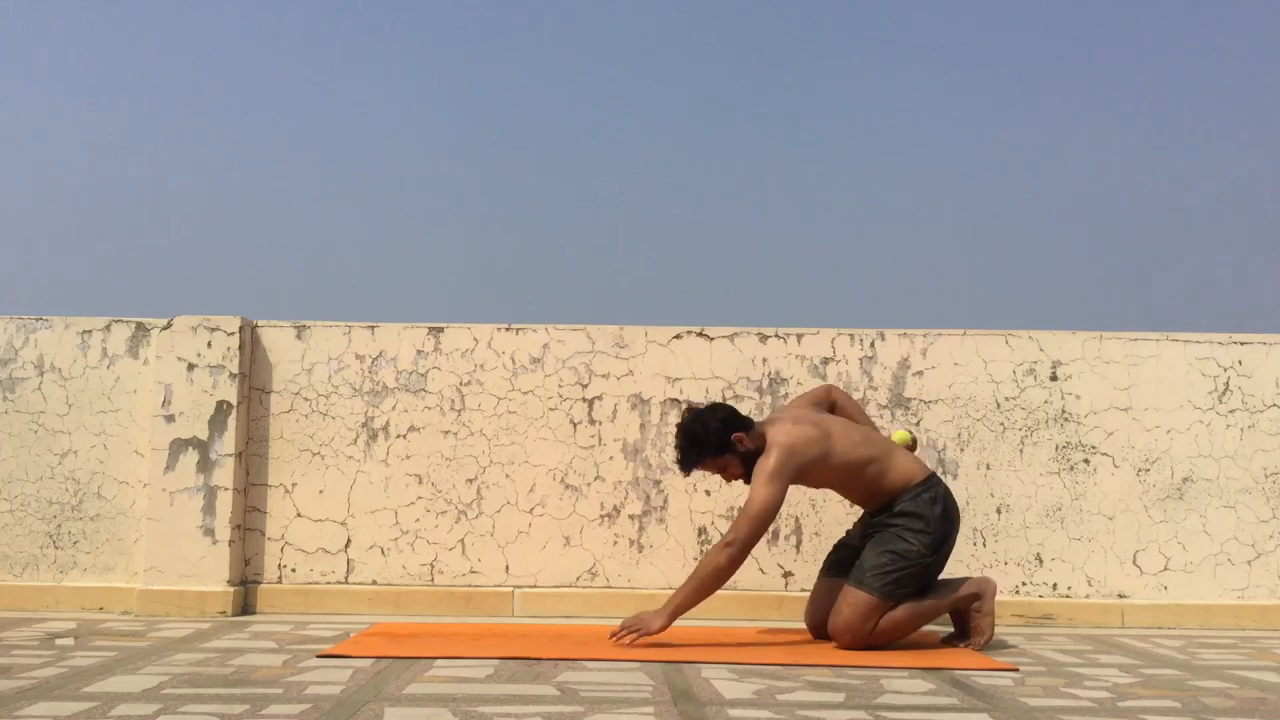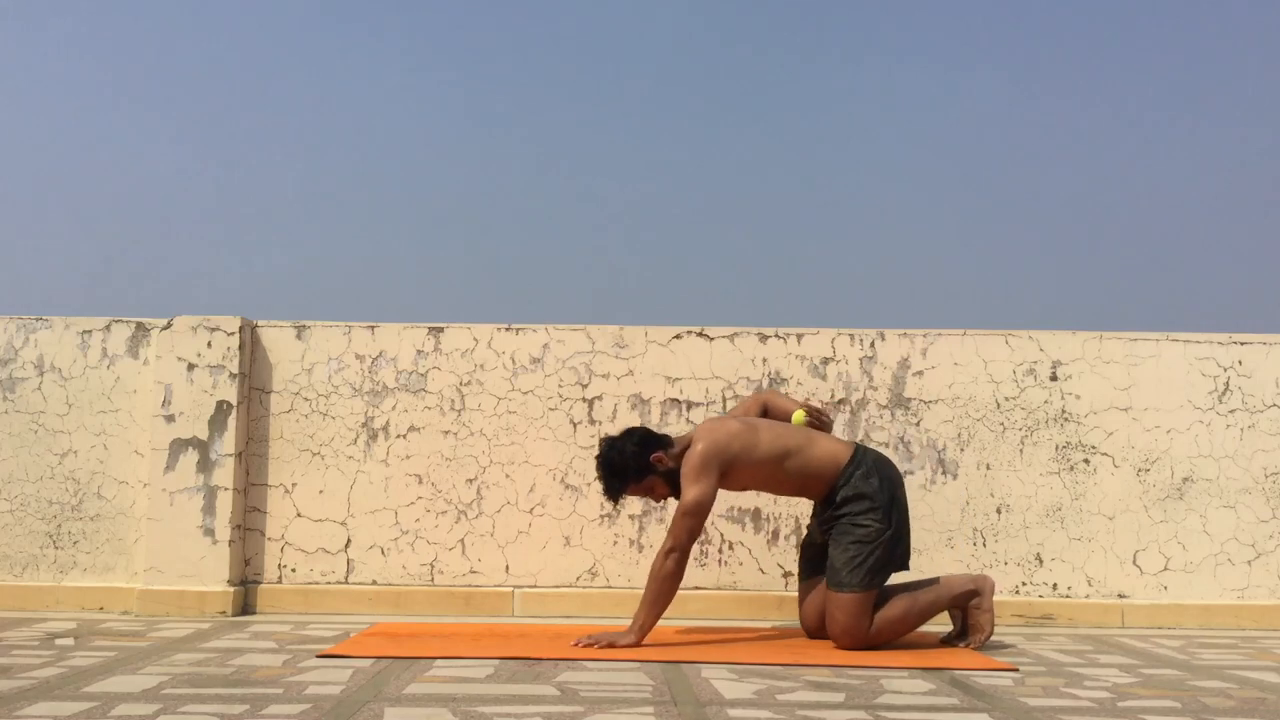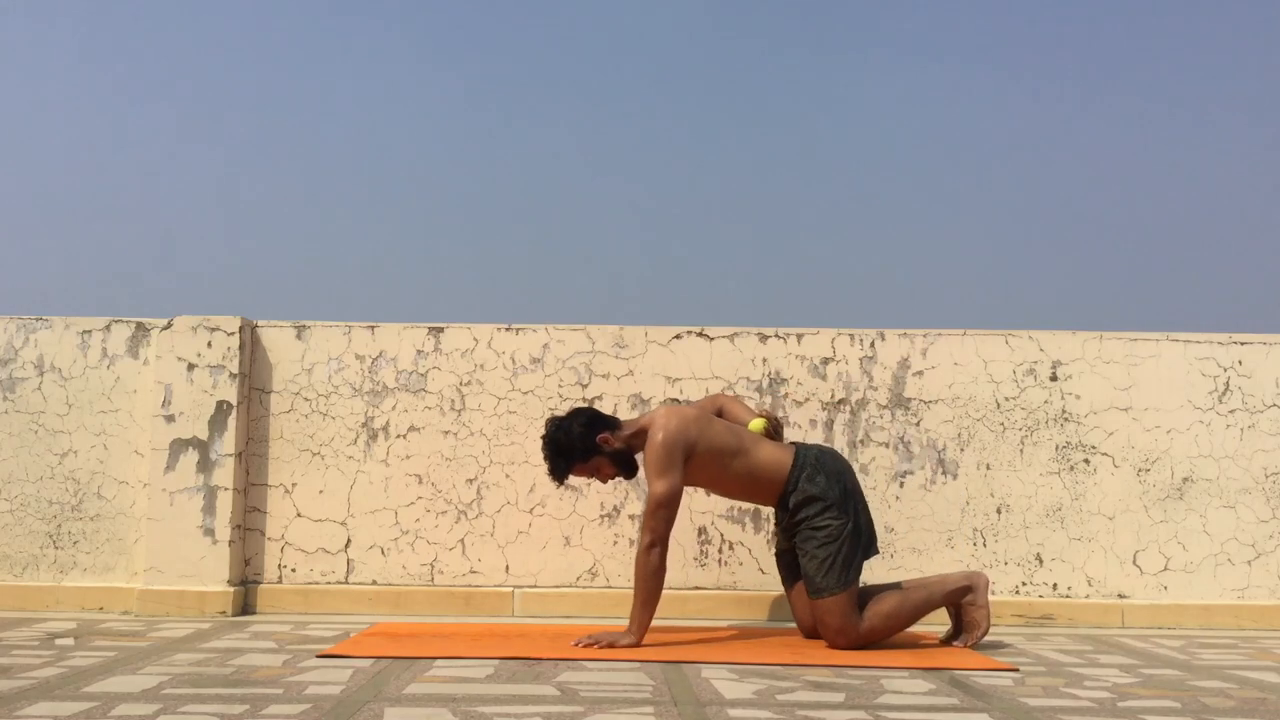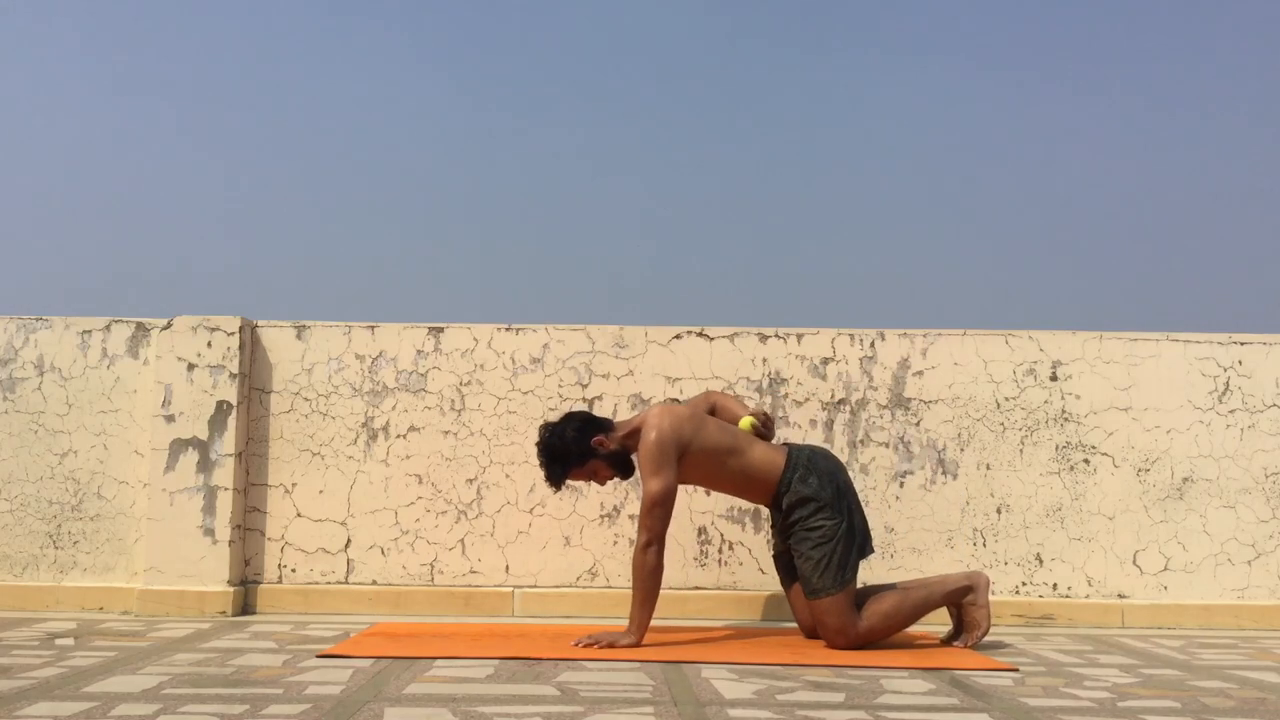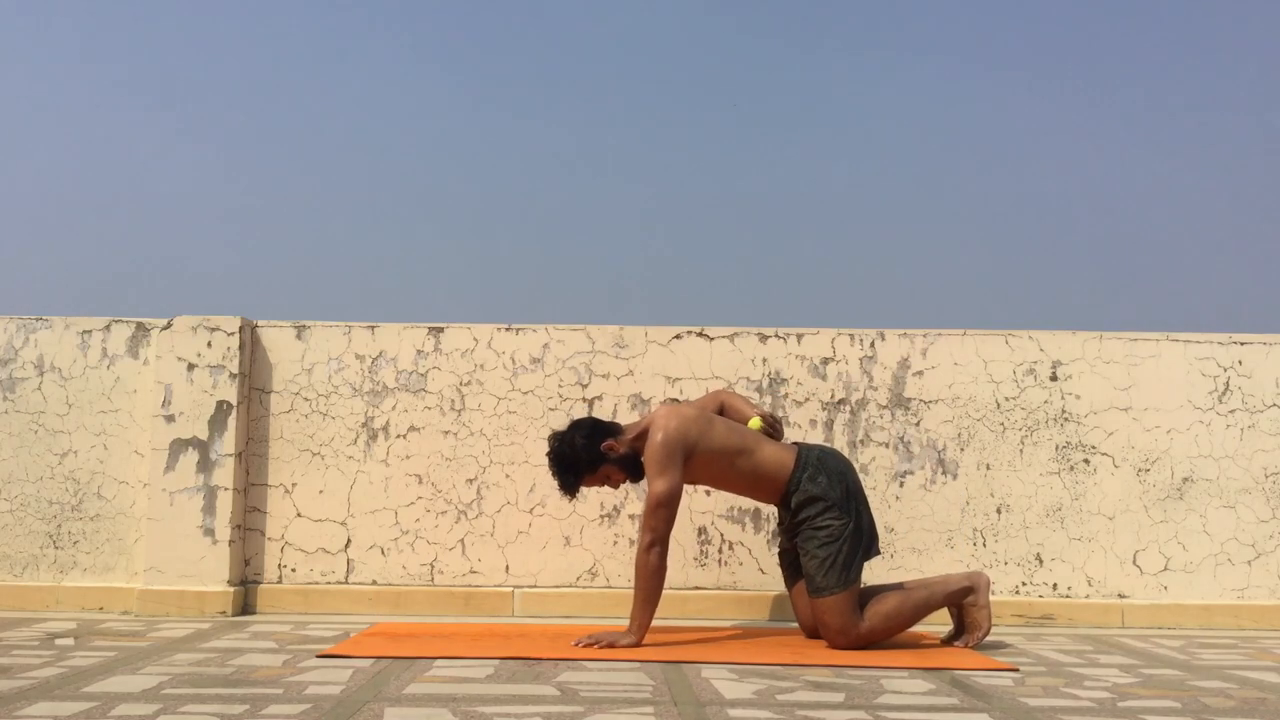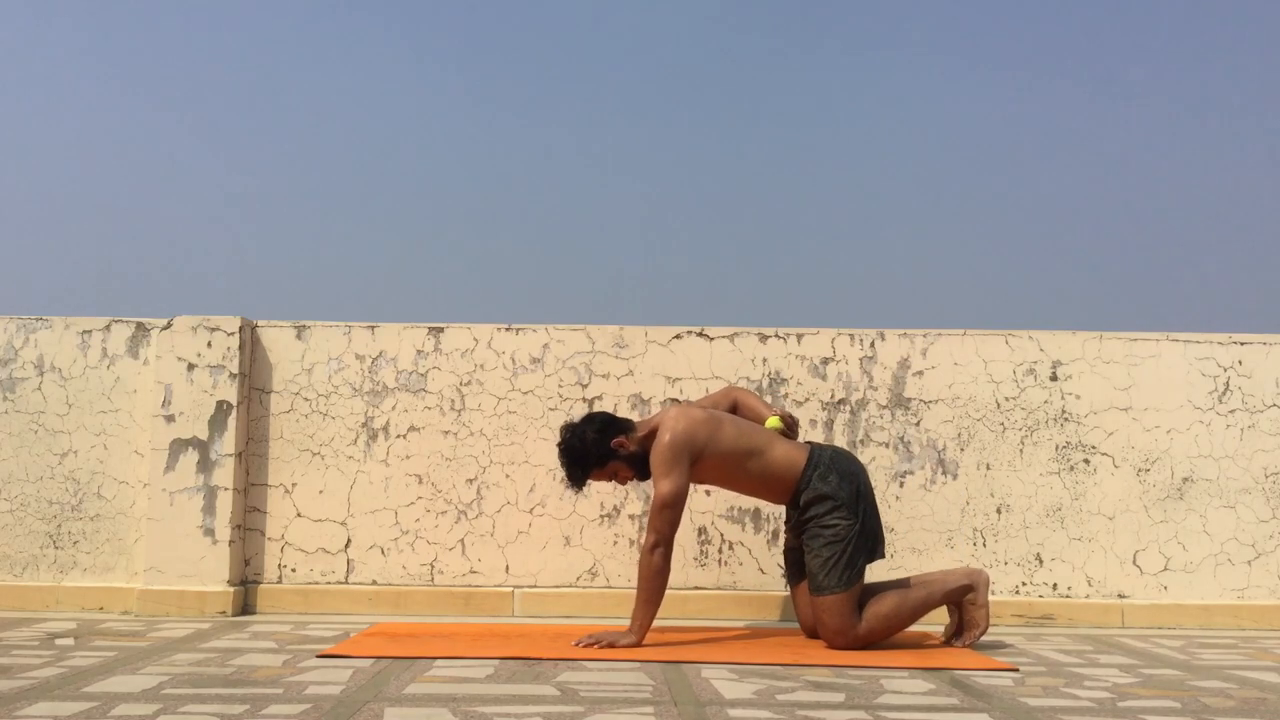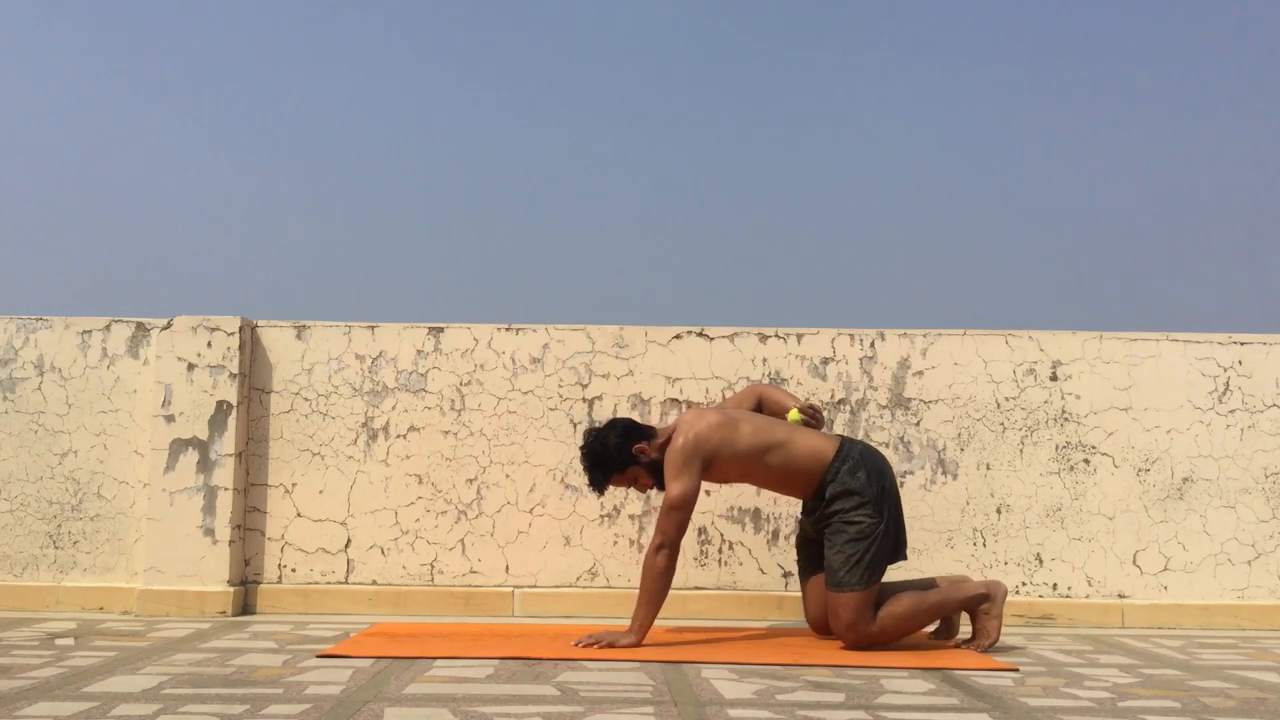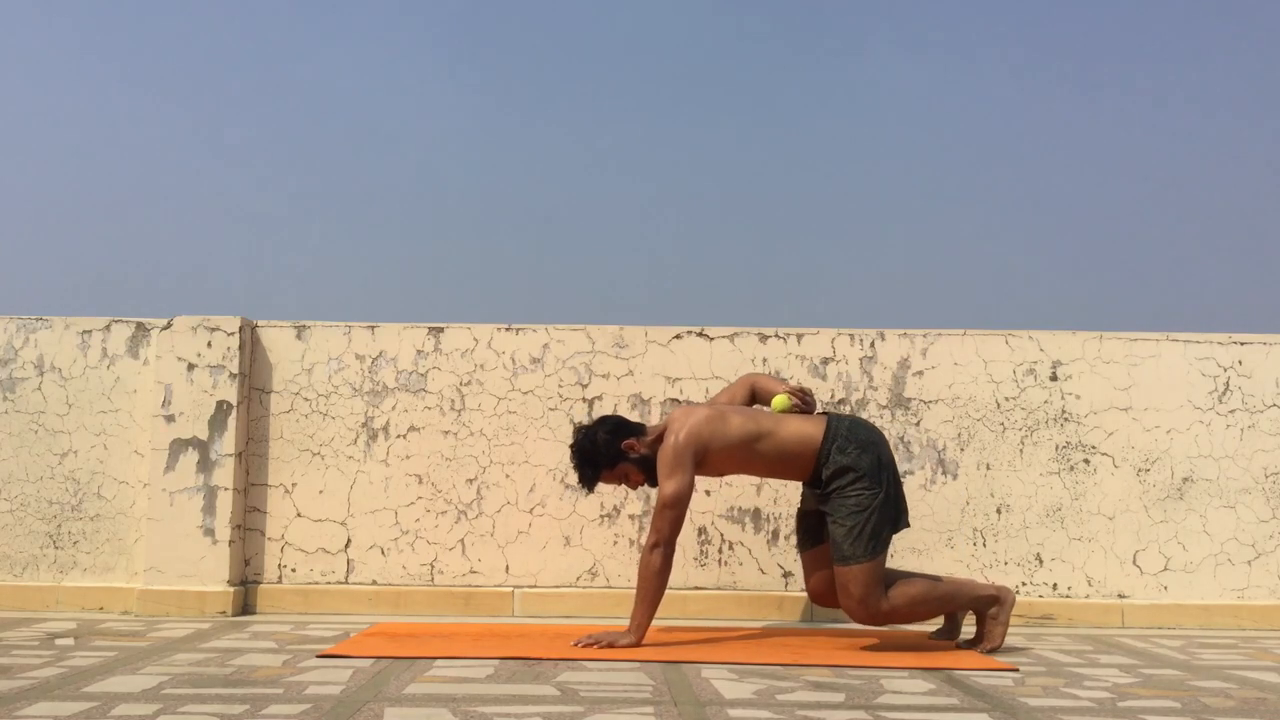
dt=0.4s
person 1, frame 1
left shoulder: (780, 451)
right shoulder: (783, 420)
left elbow: (734, 547)
right elbow: (828, 392)
left wrist: (665, 614)
right wrist: (870, 436)
left hip: (920, 511)
right hip: (885, 510)
left knee: (849, 632)
right knee: (820, 624)
left ankle: (967, 593)
right ankle: (950, 594)
person 1, frame 2
left shoulder: (699, 454)
right shoulder: (710, 441)
left elbow: (674, 552)
right elbow: (764, 398)
left wrist: (636, 632)
right wrist: (803, 415)
left hip: (866, 485)
right hip: (836, 493)
left knee: (850, 633)
right knee: (816, 624)
left ankle: (967, 589)
right ankle: (952, 594)
person 1, frame 3
left shoulder: (662, 437)
right shoulder: (664, 426)
left elbow: (653, 543)
right elbow: (719, 401)
left wrist: (633, 633)
right wrist: (757, 424)
left hip: (818, 486)
right hip: (798, 495)
left knee: (845, 634)
right knee: (814, 624)
left ankle: (962, 587)
right ankle: (946, 591)
person 1, frame 4
left shoulder: (654, 437)
right shoulder: (659, 426)
left elbow: (650, 543)
right elbow: (711, 398)
left wrist: (633, 633)
right wrist: (749, 418)
left hip: (810, 487)
right hip: (795, 494)
left knee: (845, 633)
right knee: (815, 624)
left ankle: (963, 586)
right ankle: (947, 592)
person 1, frame 5
left shoulder: (661, 439)
right shoulder: (667, 425)
left elbow: (653, 543)
right elbow: (720, 397)
left wrist: (634, 632)
right wrist: (757, 418)
left hip: (820, 486)
right hip: (802, 495)
left knee: (846, 633)
right knee: (815, 623)
left ankle: (964, 586)
right ankle: (938, 589)
person 1, frame 6
left shoulder: (668, 441)
right shoulder: (674, 422)
left elbow: (657, 544)
right elbow: (731, 395)
left wrist: (635, 633)
right wrist: (773, 419)
left hip: (830, 487)
right hip: (810, 495)
left knee: (843, 633)
right knee: (816, 624)
left ankle: (961, 585)
right ankle: (937, 583)
person 1, frame 7
left shoulder: (683, 445)
right shoulder: (698, 427)
left elbow: (665, 546)
right elbow: (757, 391)
left wrist: (635, 633)
right wrist: (798, 411)
left hip: (856, 480)
right hip: (828, 491)
left knee: (856, 631)
right knee: (823, 620)
left ankle: (977, 594)
right ankle: (946, 589)
person 1, frame 8
left shoulder: (676, 443)
right shoulder: (692, 424)
left elbow: (659, 545)
right elbow: (749, 382)
left wrist: (633, 633)
right wrist: (787, 393)
left hip: (852, 455)
right hip: (830, 464)
left knee: (867, 607)
right knee: (825, 591)
left ankle: (989, 596)
right ankle: (953, 593)
